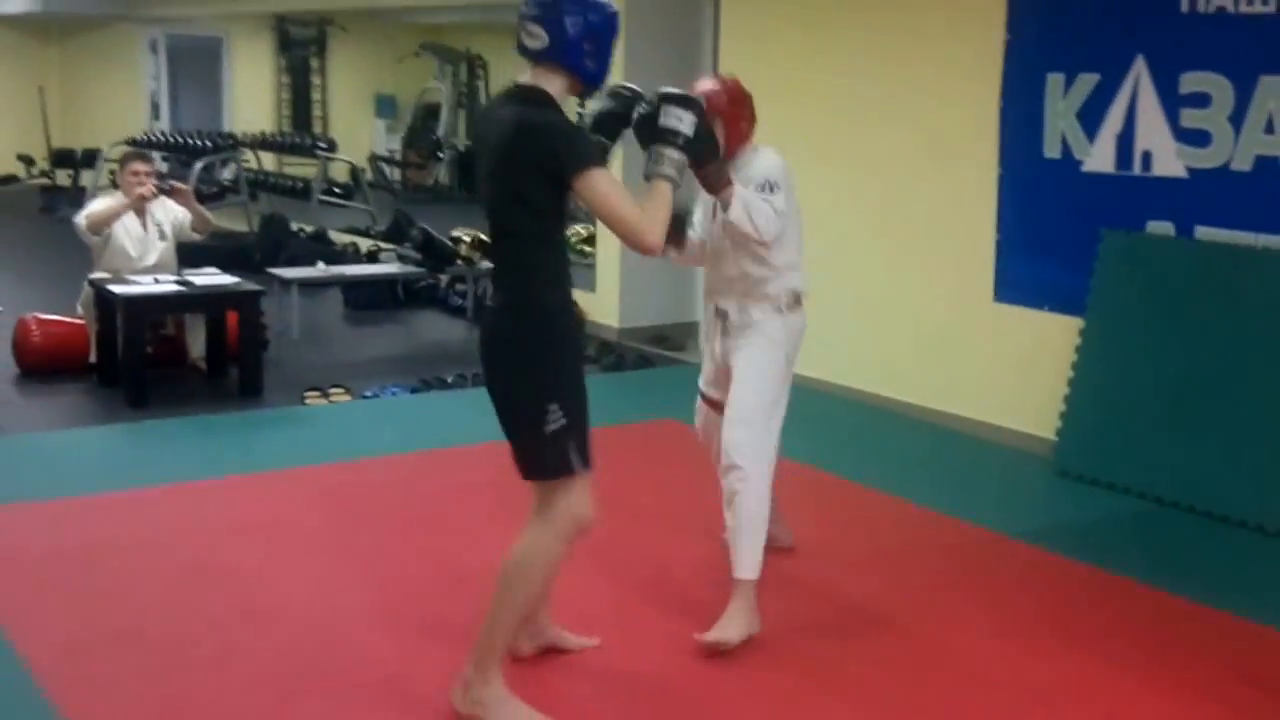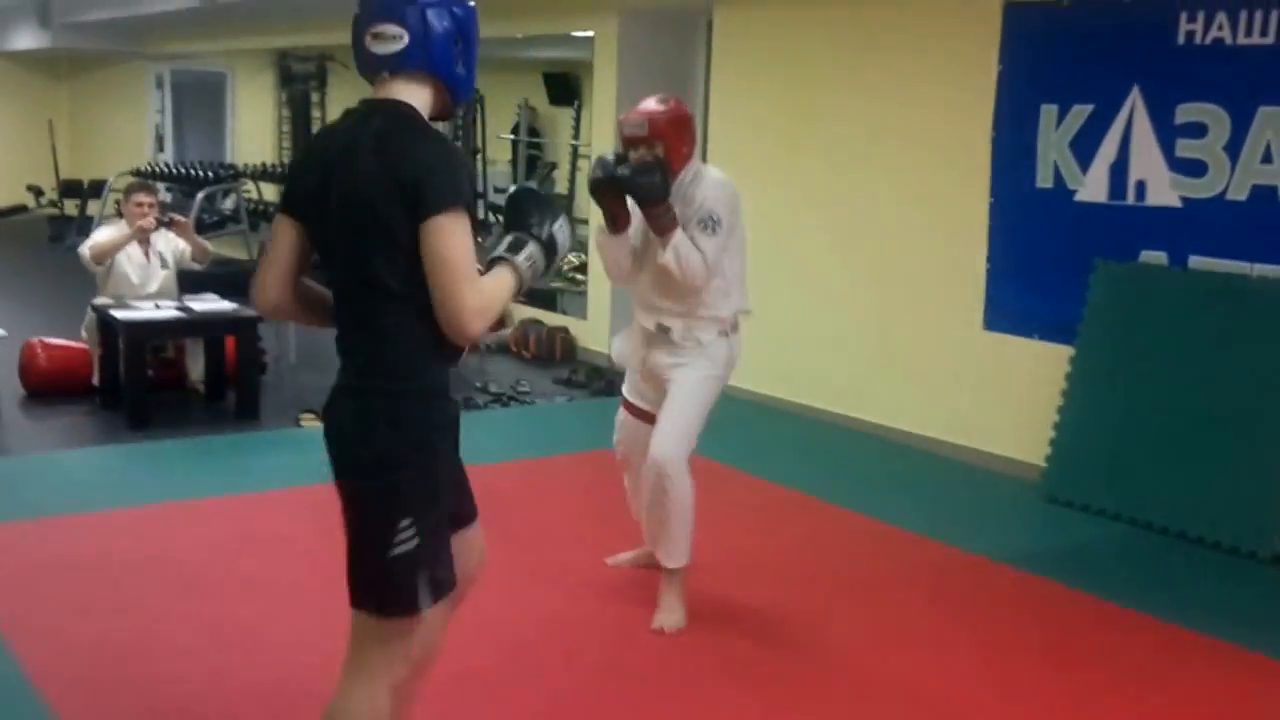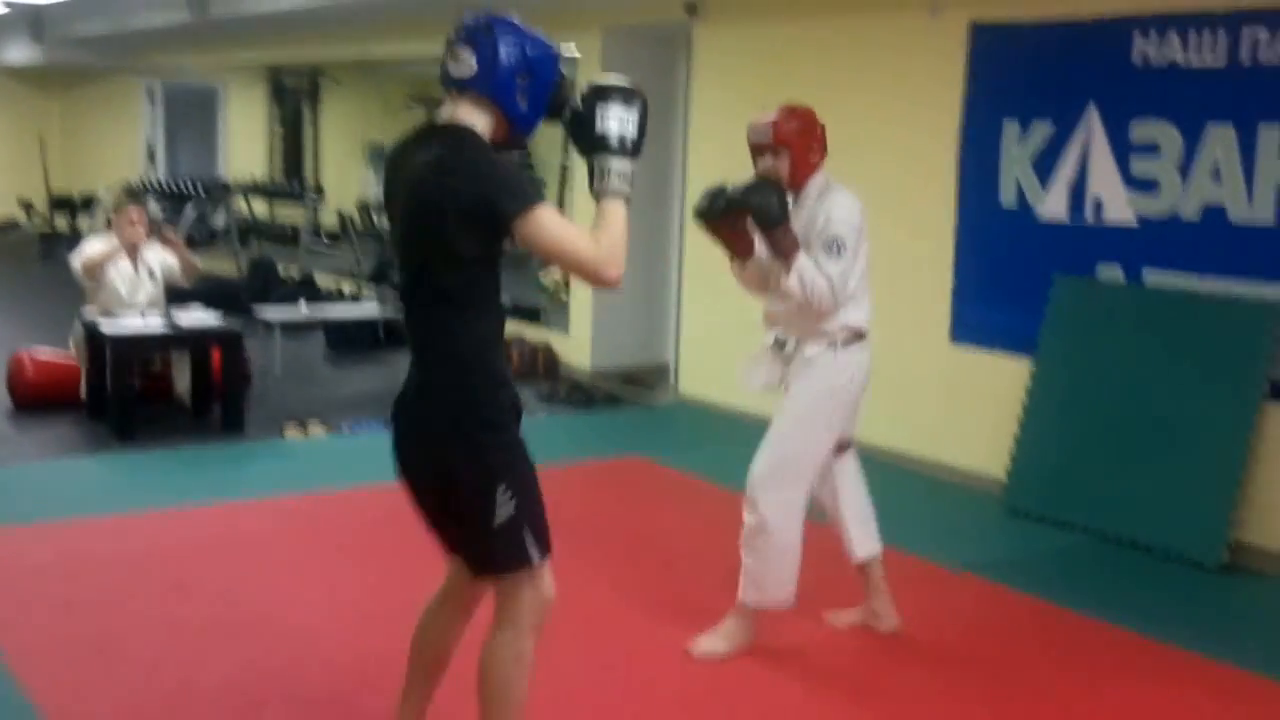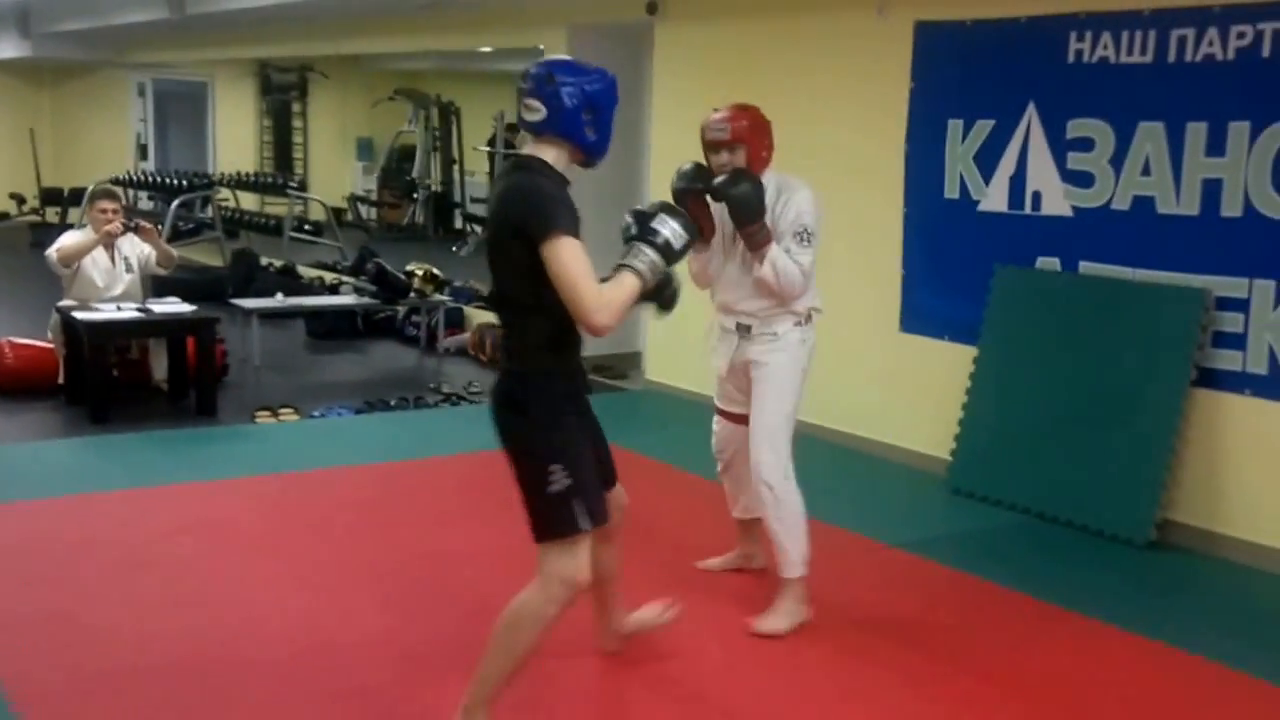
dt=1s
person 1, frame 1
left shoulder: (500, 116)
right shoulder: (550, 130)
right elbow: (646, 235)
left wrist: (602, 131)
right wrist: (670, 152)
left hip: (520, 322)
right hip: (535, 330)
left knee: (564, 487)
right knee: (566, 509)
left ankle: (530, 625)
person 1, frame 2
left shoulder: (324, 149)
right shoulder: (431, 157)
left elbow: (275, 295)
right elbow: (465, 318)
right wrist: (525, 251)
left hip: (362, 406)
right hip: (405, 416)
left knee: (461, 563)
right knee: (385, 648)
person 1, frame 3
left shoulder: (410, 157)
right shoulder: (480, 170)
right elbow: (604, 265)
left wrist: (498, 143)
right wrist: (612, 164)
left hip: (427, 408)
right hip: (470, 416)
left knee: (468, 580)
right knee: (526, 602)
person 1, frame 4
left shoulder: (525, 184)
right shoulder: (541, 195)
right elbow: (595, 313)
left wrist: (639, 281)
right wrist: (647, 256)
left hip: (554, 388)
right hip: (539, 398)
left knee: (610, 509)
right knee: (565, 571)
left ankle: (613, 621)
person 2, frame 1
left shoulder: (766, 166)
right shoulder: (714, 175)
left elbow: (762, 227)
right elbow: (698, 251)
left wrist: (713, 178)
right wrist: (673, 229)
left hip: (768, 322)
right hip: (725, 320)
left knee: (742, 445)
right knee: (713, 429)
left ankle: (744, 601)
right ankle: (771, 525)
person 2, frame 2
left shoulder: (712, 189)
right shoulder: (646, 187)
left elbow: (696, 272)
right elbow: (623, 271)
left wrist: (657, 211)
right wrist: (614, 210)
left hip: (701, 345)
right hip: (651, 337)
left knee: (666, 456)
right knee: (631, 444)
left ankle: (672, 581)
right ankle: (655, 546)
person 2, frame 3
left shoulder: (837, 207)
right shoulder: (787, 204)
left elbow: (822, 295)
right elbow: (765, 283)
left wrist: (778, 234)
right wrist: (734, 236)
left hip: (828, 360)
right hip: (807, 358)
left knee: (773, 482)
right knee: (836, 477)
left ankle: (745, 617)
right ankle: (877, 603)
person 2, frame 4
left shoulder: (794, 196)
right shoulder: (720, 199)
left elbow: (791, 282)
right elbow: (705, 277)
left wrist: (753, 225)
right wrist: (699, 222)
left hip: (781, 338)
right hip: (735, 336)
left knee: (769, 459)
right knee: (731, 444)
left ankle: (794, 590)
right ankle: (751, 547)
person 3, frame 1
left shoulder: (166, 206)
right shoulder: (105, 205)
left elbow: (204, 229)
right elbow: (87, 226)
left wrist: (190, 204)
right wrist: (130, 203)
right knee: (95, 294)
left ankle: (201, 356)
person 3, frame 2
left shoulder: (168, 237)
right shoulder: (109, 233)
left elbow: (204, 259)
right elbow: (92, 257)
left wrist: (189, 236)
right wrist: (132, 235)
right knee: (99, 321)
left ankle: (199, 379)
person 3, frame 3
left shoulder: (157, 251)
right shoulder: (99, 247)
left elbow: (193, 275)
right elbow: (83, 270)
left wrist: (179, 250)
right wrist: (123, 247)
right knee: (86, 329)
left ankle: (186, 392)
person 3, frame 4
left shoulder: (133, 241)
right shoulder: (74, 238)
left elbow: (169, 264)
right elbow: (58, 260)
left wrist: (154, 241)
right wrist: (98, 238)
right knee: (62, 318)
left ankle: (163, 378)
